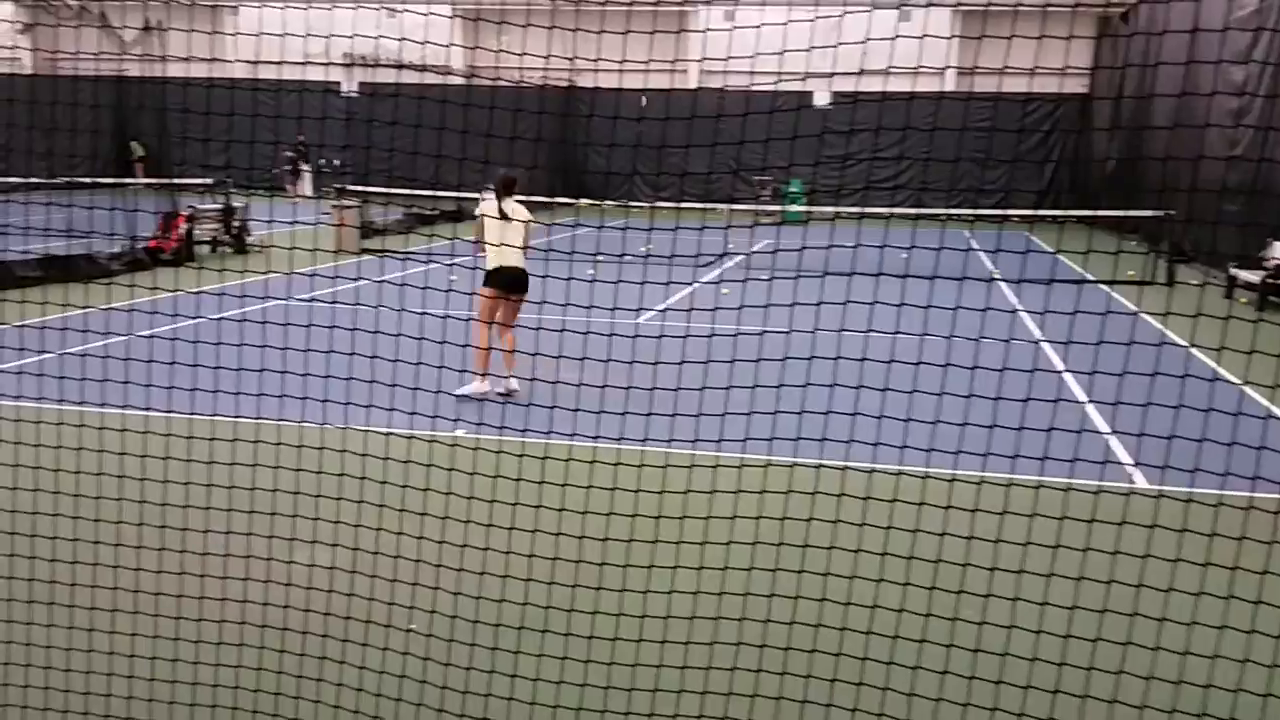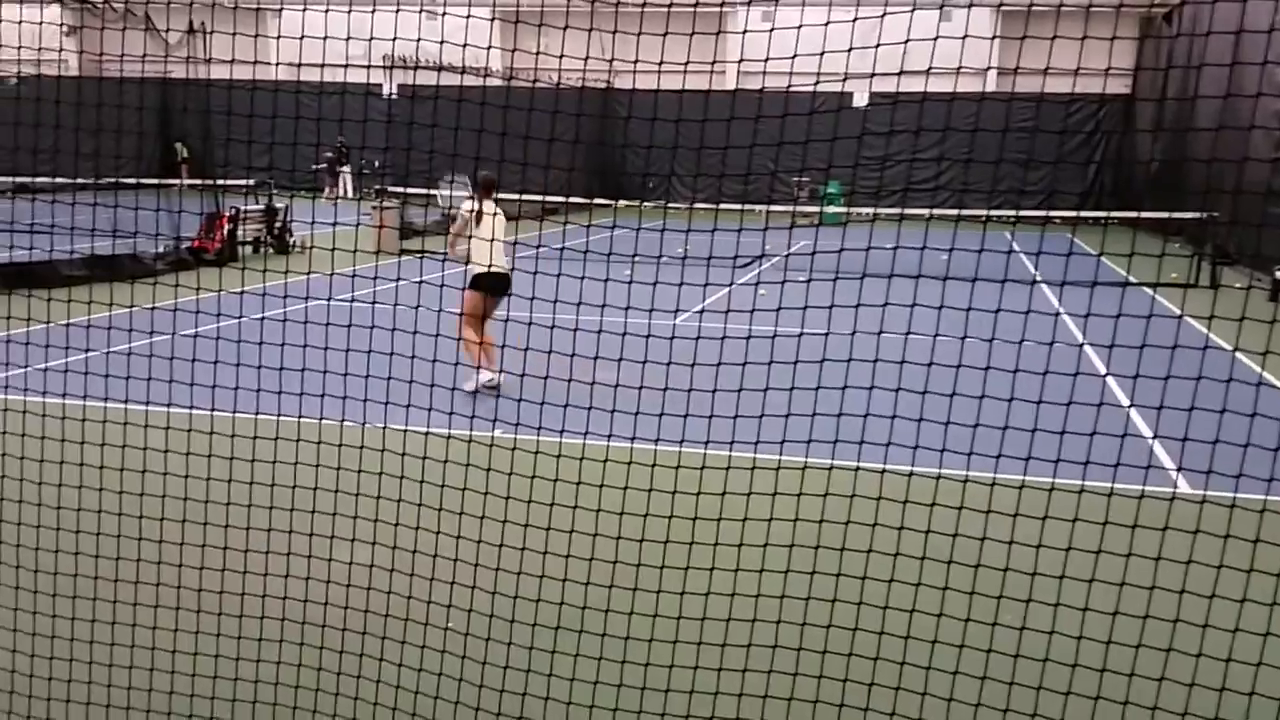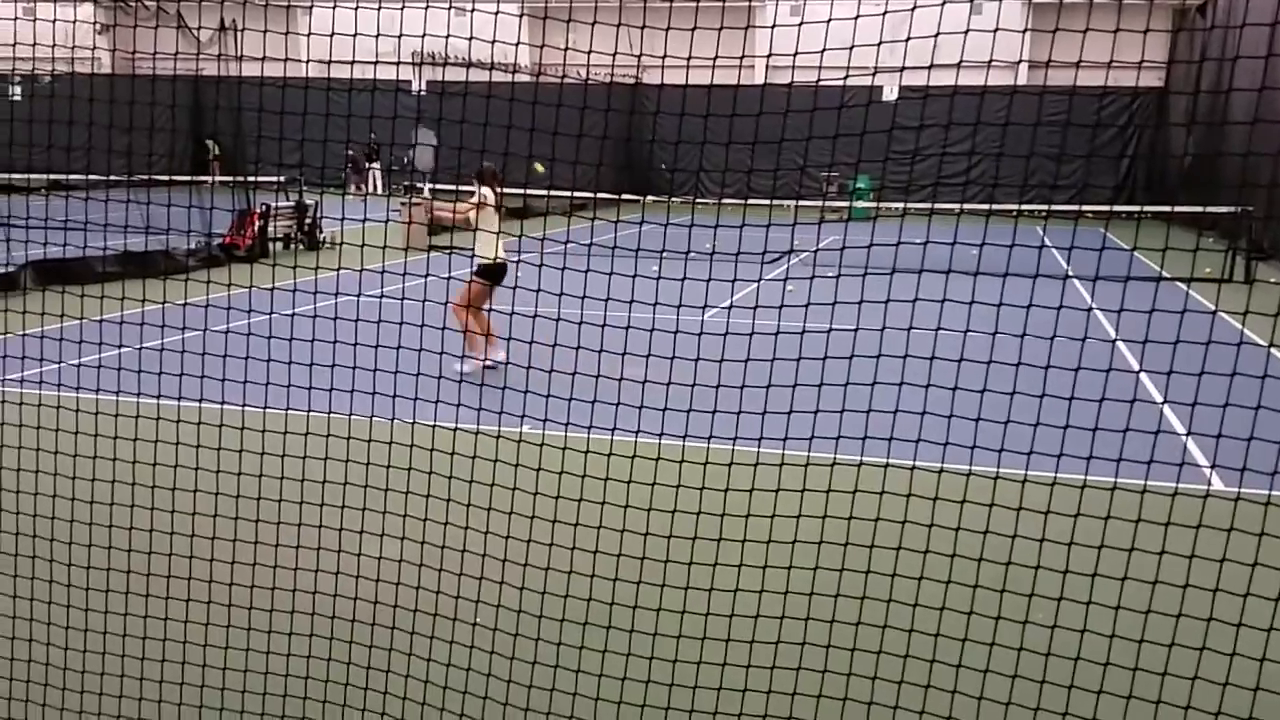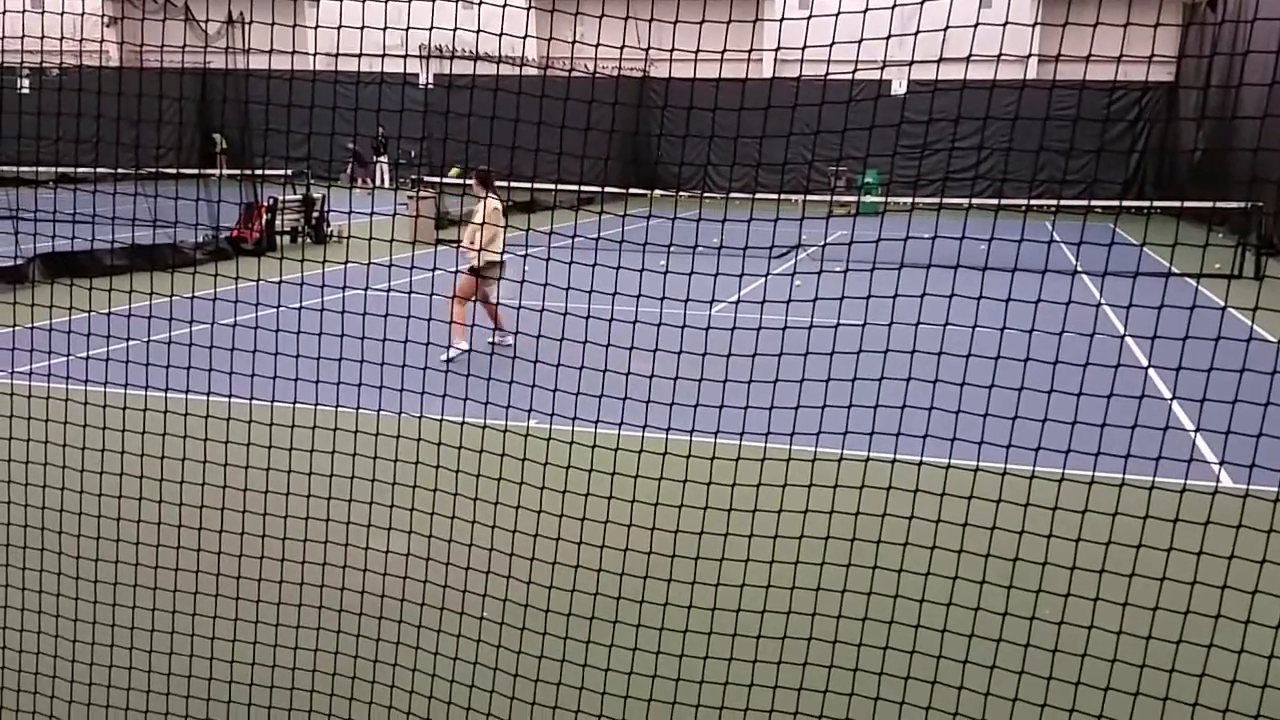
dt=0.4s
person 1, frame 1
left shoulder: (485, 205)
right shoulder: (524, 212)
left elbow: (479, 240)
left hip: (498, 271)
right hip: (519, 274)
left knee: (482, 327)
right knee: (506, 327)
left ankle: (480, 381)
right ankle: (510, 378)
person 1, frame 2
left shoulder: (470, 207)
right shoulder: (500, 214)
left elbow: (455, 233)
left wrist: (451, 247)
right wrist: (466, 251)
left hip: (484, 276)
right hip: (503, 276)
left knee: (466, 326)
right knee: (480, 324)
left ankle: (482, 371)
right ankle: (491, 373)
person 1, frame 3
left shoulder: (485, 193)
right shoulder: (488, 197)
left elbow: (461, 209)
right elbow: (459, 218)
left wrist: (432, 205)
right wrist: (435, 212)
left hip: (490, 266)
right hip: (493, 264)
left knee: (460, 307)
right knee: (475, 309)
left ankle: (473, 356)
right ankle: (493, 353)
person 1, frame 4
left shoulder: (491, 202)
right shoulder: (483, 203)
left elbow: (492, 233)
right elbow: (469, 234)
left wrist: (474, 248)
right wrist: (468, 246)
left hip: (487, 262)
right hip: (489, 261)
left knee: (457, 300)
right knee: (484, 298)
left ankle: (459, 343)
right ankle: (503, 335)
